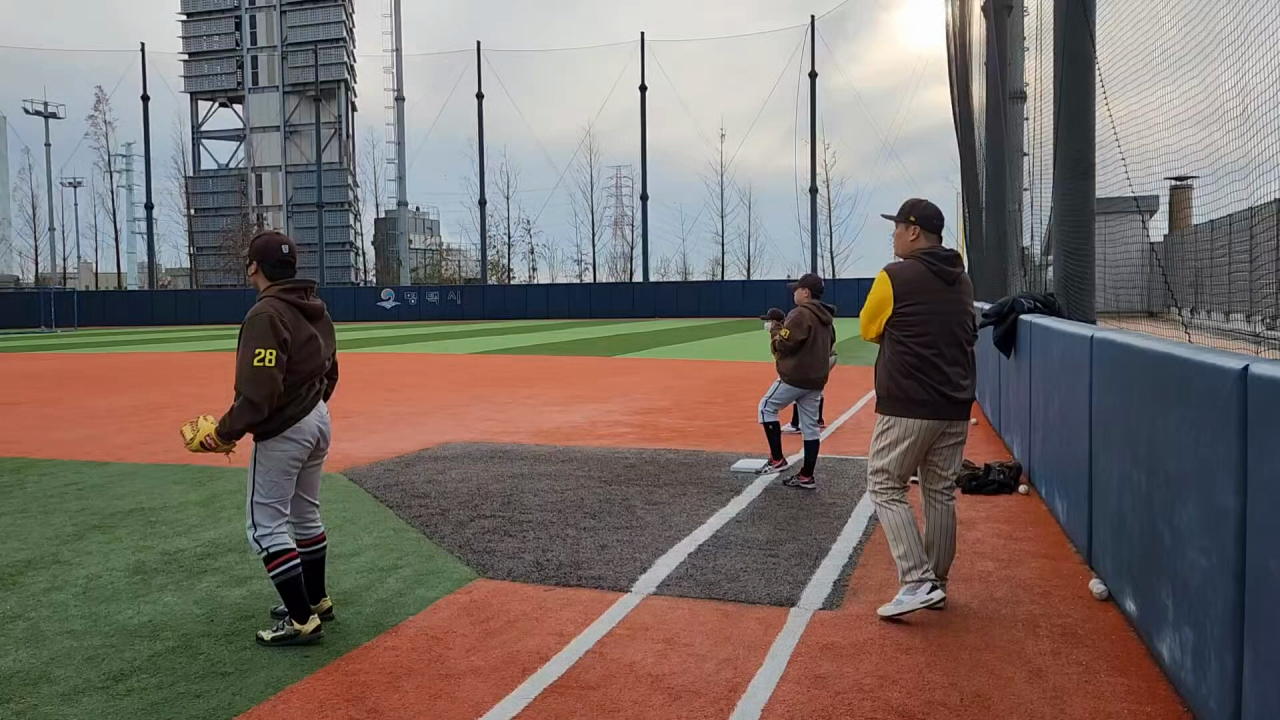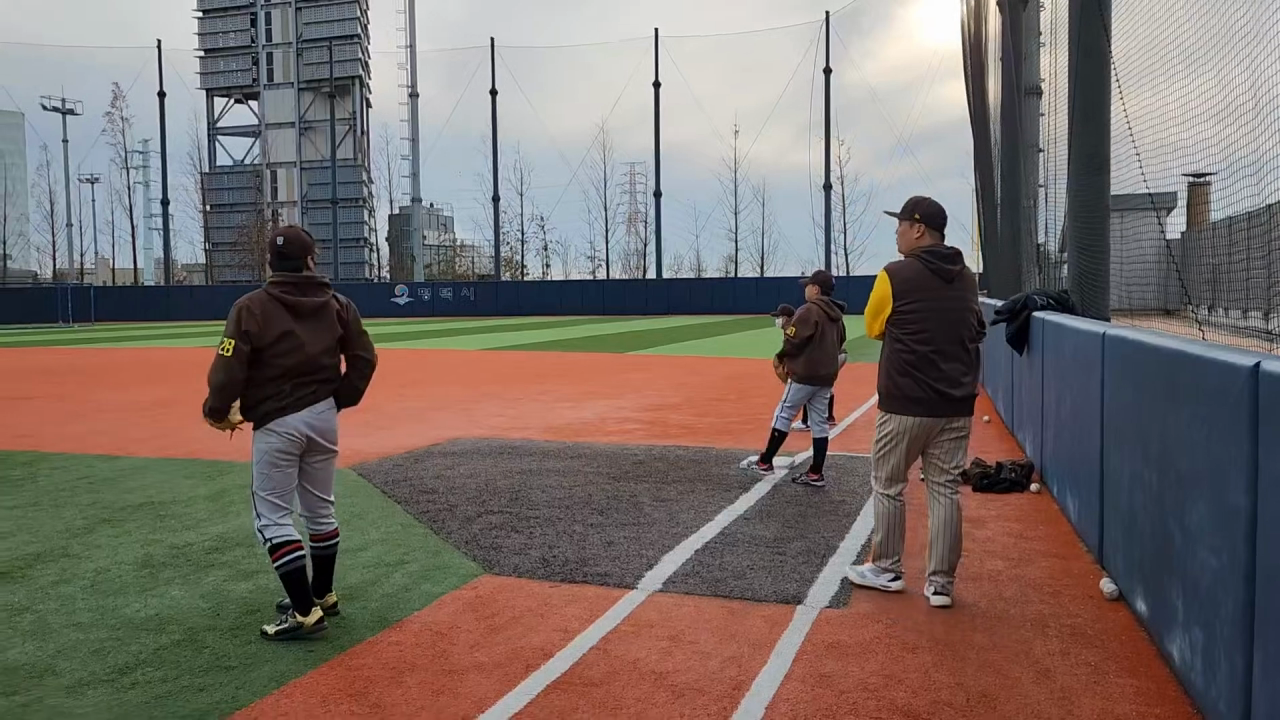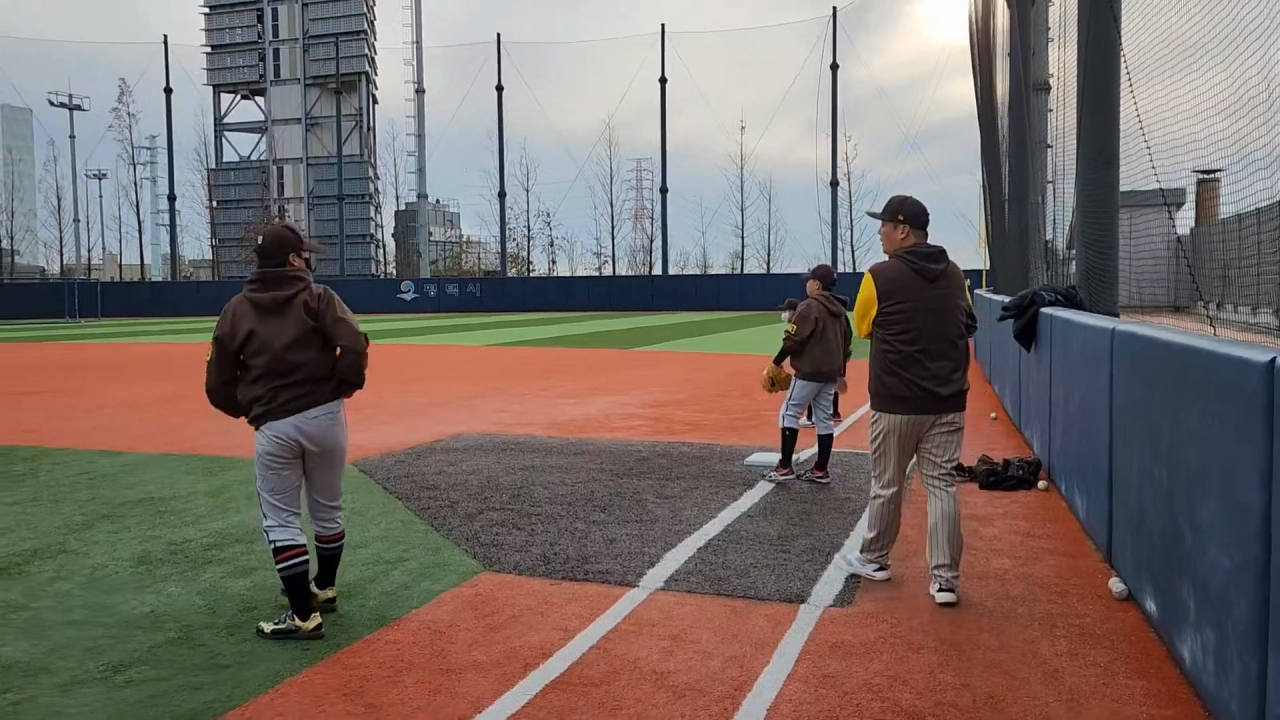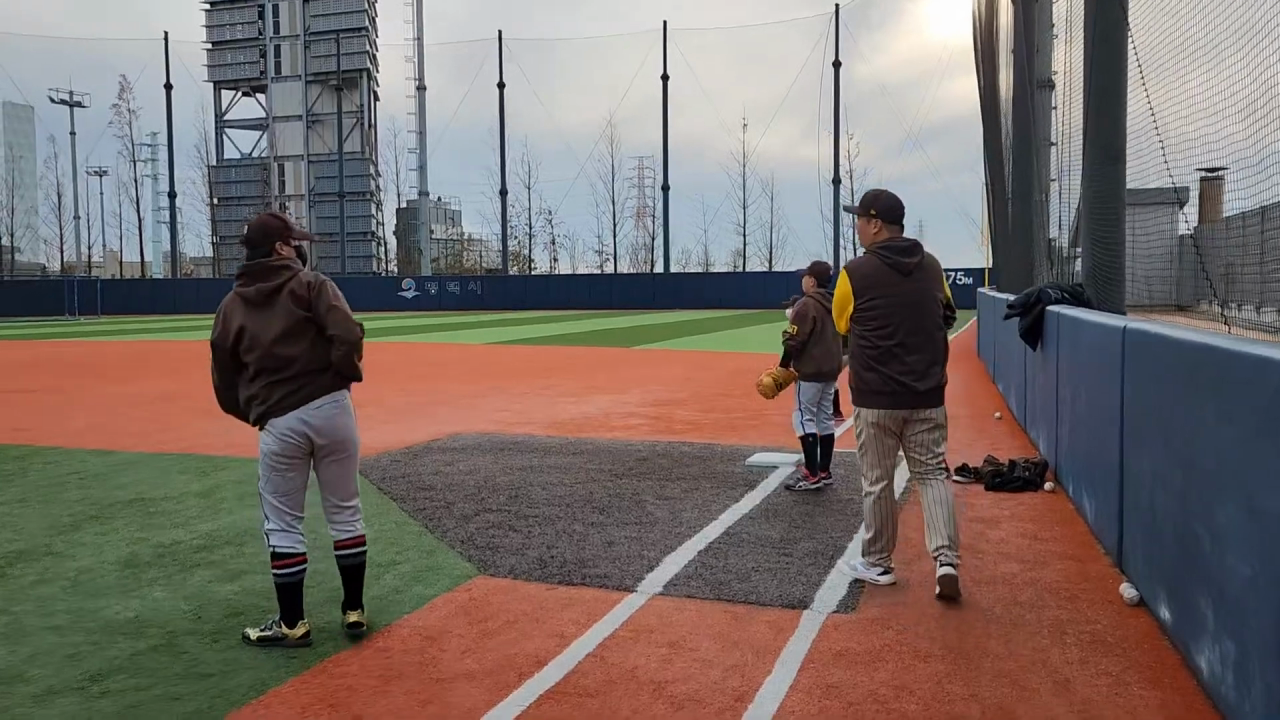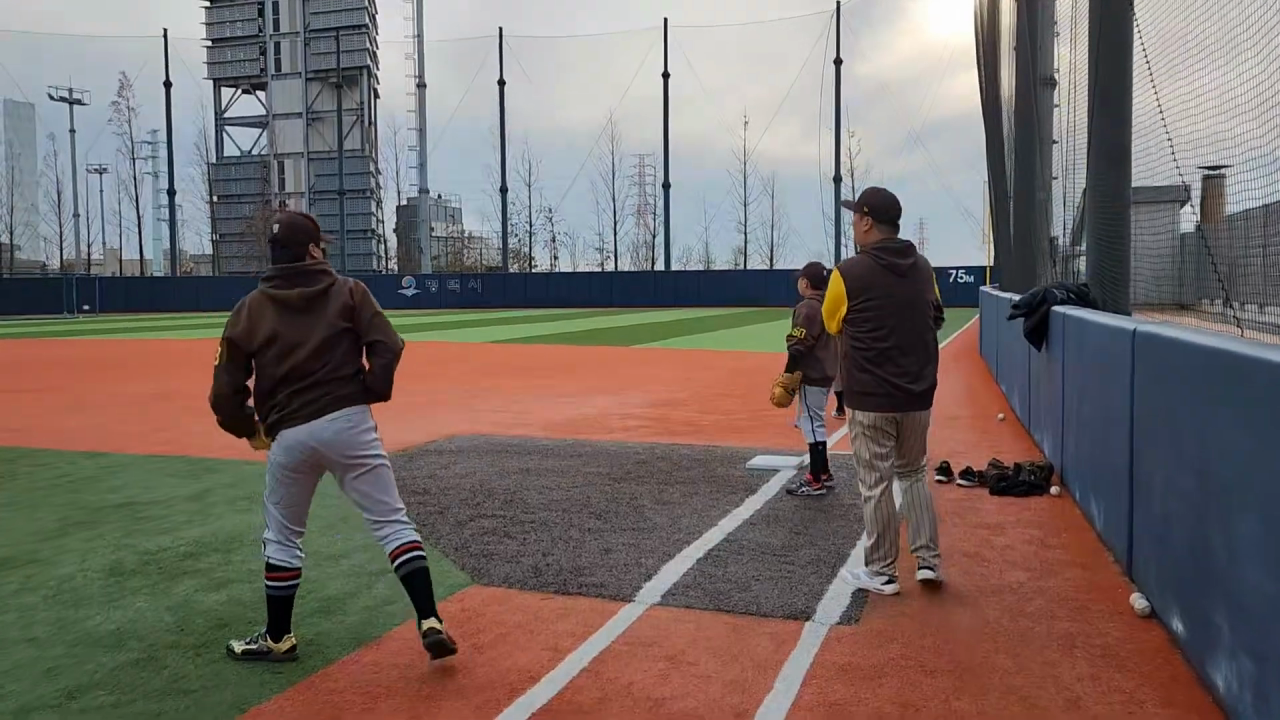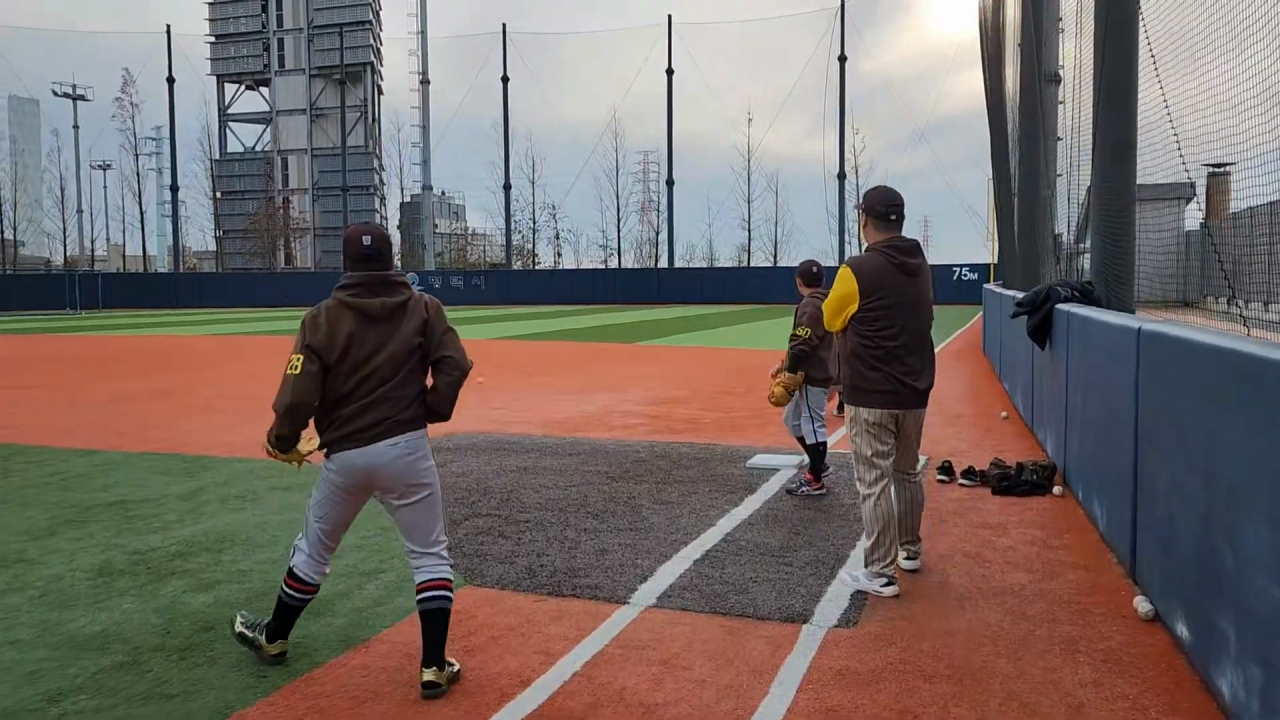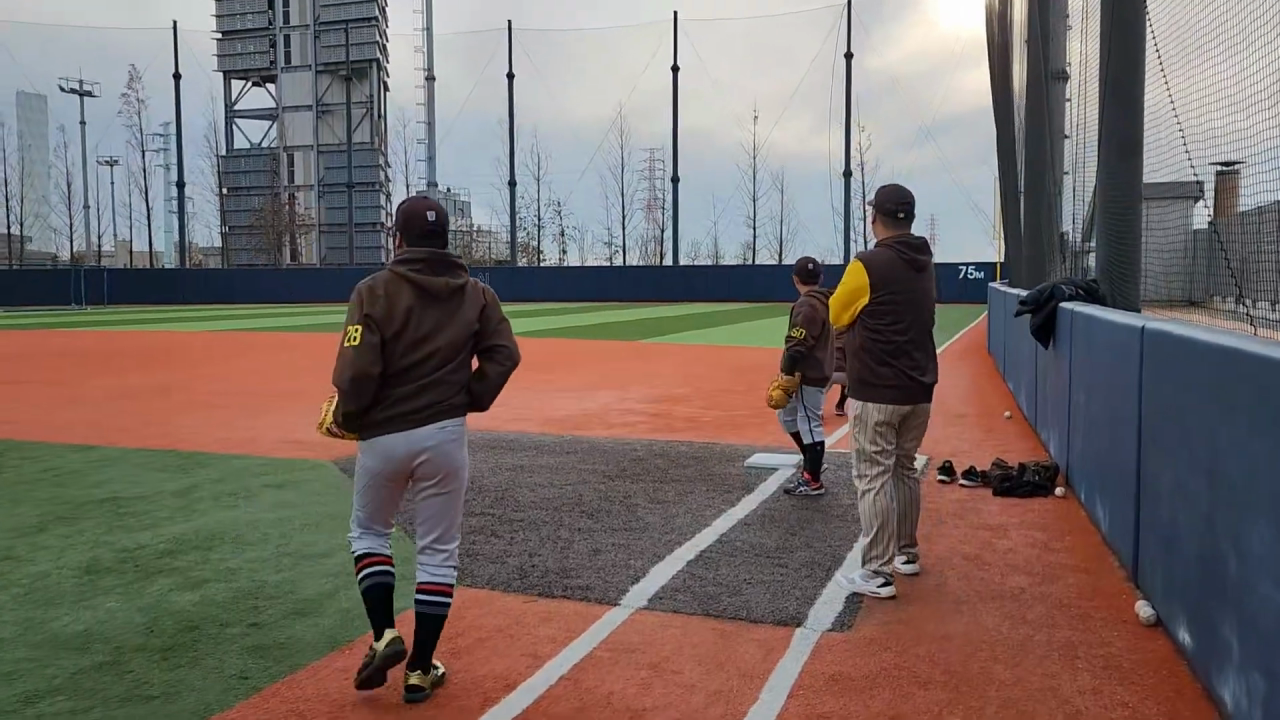
dt=0.3s
person 1, frame 1
left shoulder: (264, 315)
right shoulder: (316, 308)
left elbow: (261, 390)
right elbow: (330, 370)
left wrist: (226, 431)
left hip: (282, 432)
right hip: (318, 420)
left knee: (267, 526)
right knee: (305, 514)
left ankle: (303, 620)
right ankle: (316, 600)
person 1, frame 2
left shoulder: (252, 306)
right shoulder: (336, 303)
left elbow: (229, 373)
right elbow: (363, 360)
left wrist: (214, 410)
left hip: (277, 425)
right hip: (323, 418)
left knee: (273, 518)
right knee: (320, 509)
left ankle: (305, 610)
right ankle: (322, 595)
person 1, frame 3
left shoulder: (235, 310)
right shoulder: (318, 296)
left elbow: (218, 385)
right elbow: (353, 346)
left wrist: (251, 410)
right wrist: (349, 384)
left hip: (274, 428)
right hip: (326, 417)
left knee: (280, 521)
right knee: (327, 510)
left ankle: (304, 615)
right ankle: (324, 590)
person 1, frame 4
left shoulder: (229, 307)
right shoulder: (311, 284)
left elbow: (225, 387)
right elbow: (347, 335)
right wrist: (345, 376)
left hip: (278, 425)
right hip: (331, 410)
left knee: (283, 525)
right knee: (345, 513)
left ankle: (292, 624)
right ankle: (353, 610)
person 1, frame 5
left shoulder: (249, 310)
right shoulder: (349, 292)
left elbow: (225, 392)
right elbow: (387, 347)
left wrist: (246, 429)
right wrist: (372, 394)
left hip: (291, 435)
right hip: (351, 424)
left knee: (281, 537)
right knee: (392, 522)
left ankle: (276, 639)
right ankle: (429, 621)
person 1, frame 6
left shoulder: (322, 318)
right shoulder: (423, 307)
left elbow: (297, 397)
right elbow: (454, 366)
left wrist: (281, 440)
right wrist: (428, 413)
left hip: (345, 454)
right hip: (407, 448)
left knee: (314, 549)
right knee: (430, 554)
left ankle: (273, 638)
right ankle: (434, 665)
person 1, frame 7
left shoulder: (374, 290)
right shoulder: (476, 292)
left elbow: (357, 371)
right elbow: (503, 355)
left wrist: (346, 419)
right wrist: (468, 400)
left hip: (385, 437)
right hip: (446, 435)
left knee: (367, 535)
right knee: (437, 553)
left ankle: (384, 638)
right ankle: (419, 667)
person 2, frame 1
left shoulder: (894, 277)
right shoulder: (962, 281)
left elbow: (869, 330)
left hip: (906, 408)
right hip: (954, 407)
left knee: (886, 489)
right knee: (941, 495)
left ankle: (919, 581)
right ankle: (936, 583)
person 2, frame 2
left shoulder: (894, 275)
right shoulder: (967, 278)
left elbow: (873, 328)
right elbow: (978, 332)
left hip: (905, 404)
right hip: (956, 405)
left knee: (888, 485)
right knee: (946, 491)
left ankle: (886, 570)
right ankle: (941, 583)
person 2, frame 3
left shoulder: (879, 277)
right shoulder: (954, 275)
left elbow: (863, 328)
right elbow: (969, 326)
left hip: (895, 402)
right hip: (947, 402)
left knee: (887, 486)
right knee: (942, 485)
left ankle: (874, 560)
right ankle: (944, 579)
person 2, frame 4
left shoulder: (856, 272)
right shoulder: (932, 266)
left elbow: (843, 324)
right elbow: (948, 317)
left hip: (877, 397)
right hip: (927, 396)
left knee: (877, 482)
right knee: (933, 476)
left ankle: (878, 564)
right ankle: (946, 560)
person 2, frame 5
left shoulder: (850, 272)
right shoulder: (923, 267)
left elbow: (832, 323)
right elbow: (936, 318)
left hip: (870, 398)
right hip: (918, 394)
left knee: (876, 485)
right knee: (913, 475)
left ankle: (882, 573)
right ankle: (927, 560)
person 2, frame 6
left shoulder: (857, 270)
right shoulder: (920, 267)
left elbow: (831, 321)
left hip: (871, 395)
right hip: (915, 392)
left knee: (875, 482)
right knee: (907, 473)
left ankle: (881, 573)
right ankle: (909, 550)
person 2, frame 7
left shoulder: (867, 265)
right shoulder: (925, 265)
left elbow: (837, 315)
right wrist: (875, 317)
left hip: (877, 392)
right hip: (919, 389)
left knee: (872, 477)
right knee: (904, 471)
left ankle: (876, 574)
right ankle: (906, 553)
person 3, frame 1
left shoulder: (800, 314)
right shoulder: (826, 318)
left elbow: (785, 344)
left wrist: (775, 331)
left hip: (794, 377)
right hip: (817, 379)
left knee: (767, 406)
right knee: (810, 425)
left ankle: (777, 458)
right ankle: (806, 476)
person 3, frame 2
left shoulder: (808, 311)
right shoulder: (837, 315)
left elbow: (792, 343)
left wrist: (780, 357)
left hip: (804, 375)
right hip: (826, 377)
left knee: (784, 415)
right knee: (820, 423)
left ankle: (765, 462)
right ankle: (816, 473)
person 3, frame 3
left shoulder: (809, 307)
right shoulder: (841, 310)
left elbow: (793, 341)
right elbow: (845, 344)
left wrist: (776, 362)
right wrist: (841, 374)
left hip: (809, 372)
right hip: (832, 373)
left knee: (789, 413)
right knee: (824, 419)
left ankle: (785, 466)
right ankle: (820, 470)
person 3, frame 4
left shoulder: (805, 305)
left elbow: (794, 341)
left wrist: (782, 367)
right wrist: (841, 358)
left hip: (810, 371)
right hip: (831, 371)
left knee: (804, 418)
right knee: (825, 419)
left ankle: (811, 474)
right ankle: (823, 471)
person 3, frame 5
left shoulder: (807, 308)
left elbow: (799, 346)
left wrist: (788, 374)
left hip: (812, 375)
right hip: (823, 372)
left knee: (812, 424)
right knee: (813, 422)
left ankle: (816, 481)
right ankle: (823, 471)
person 3, frame 6
left shoulder: (809, 306)
right shoulder: (824, 305)
left elbow: (802, 345)
left wrist: (789, 373)
right wrist: (785, 364)
left hip: (812, 376)
right hip: (817, 373)
left knee: (813, 424)
right knee: (793, 419)
left ankle: (815, 481)
right ankle: (818, 465)
person 3, frame 7
left shoulder: (806, 305)
right shoulder: (822, 303)
left elbow: (798, 345)
left wrist: (787, 375)
right wrist: (789, 371)
left hip: (808, 374)
right hip: (816, 372)
left knee: (809, 423)
right knee: (787, 415)
left ankle: (813, 481)
right ankle: (812, 462)
